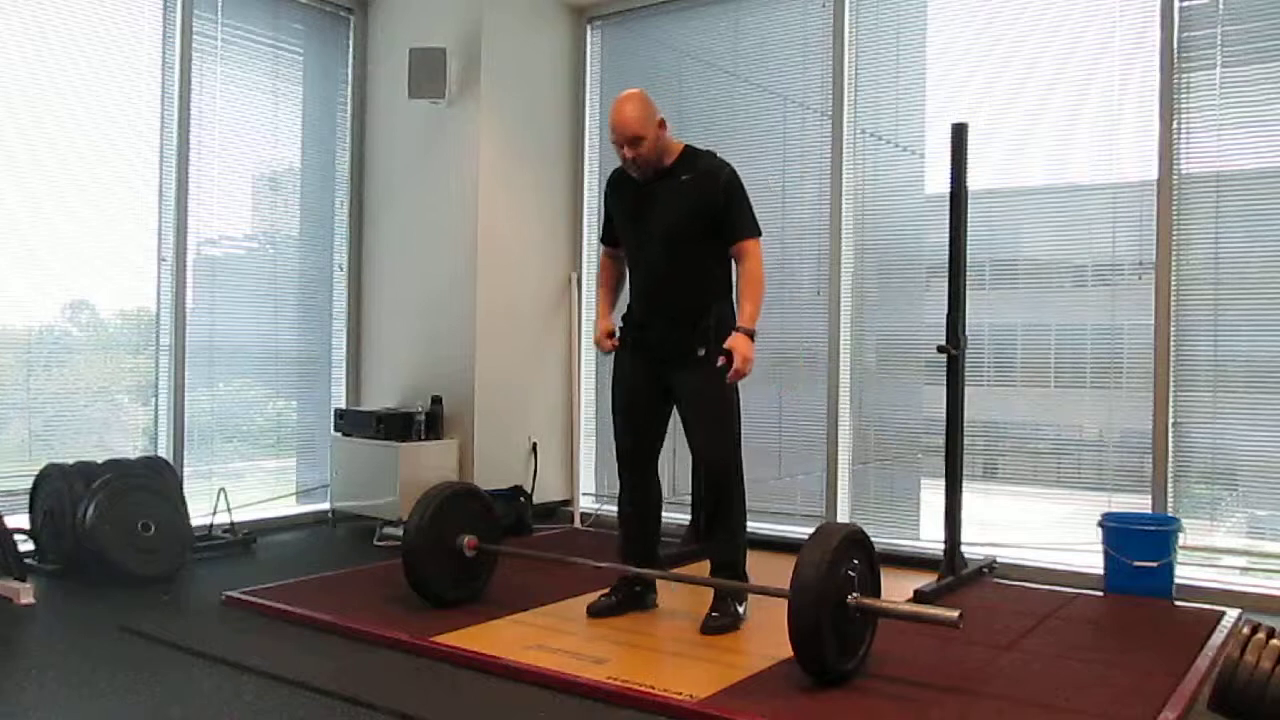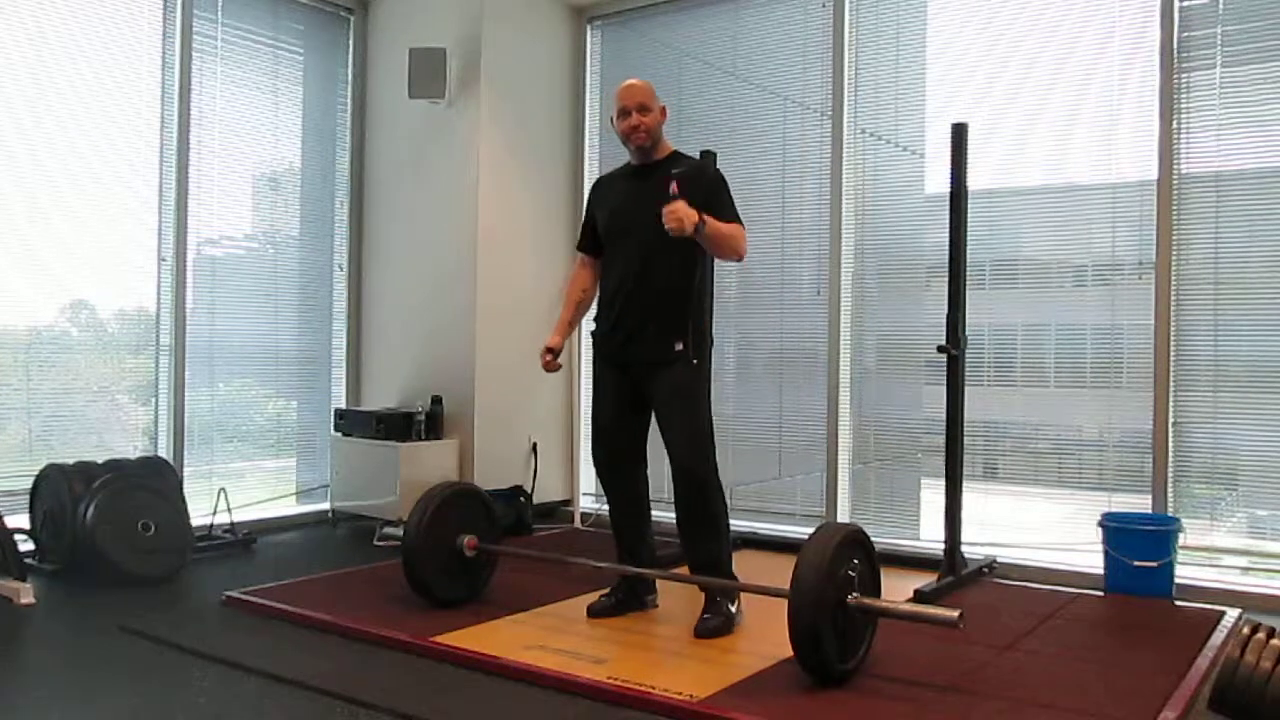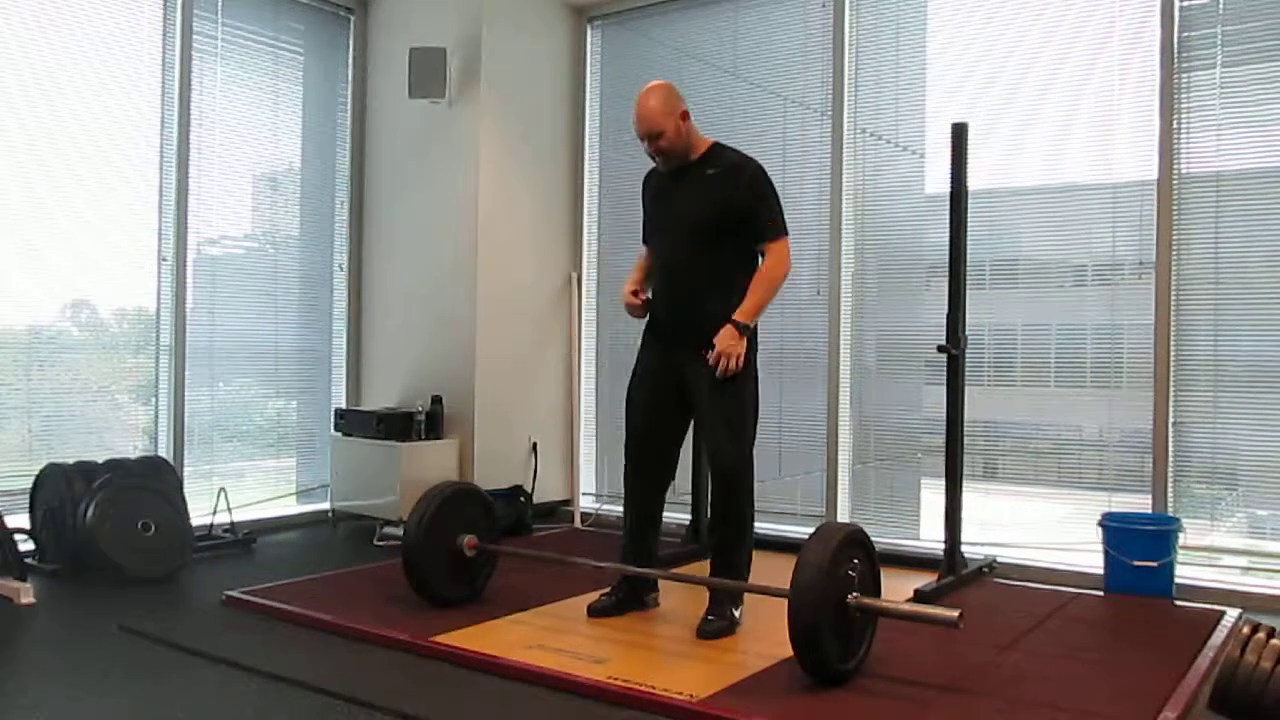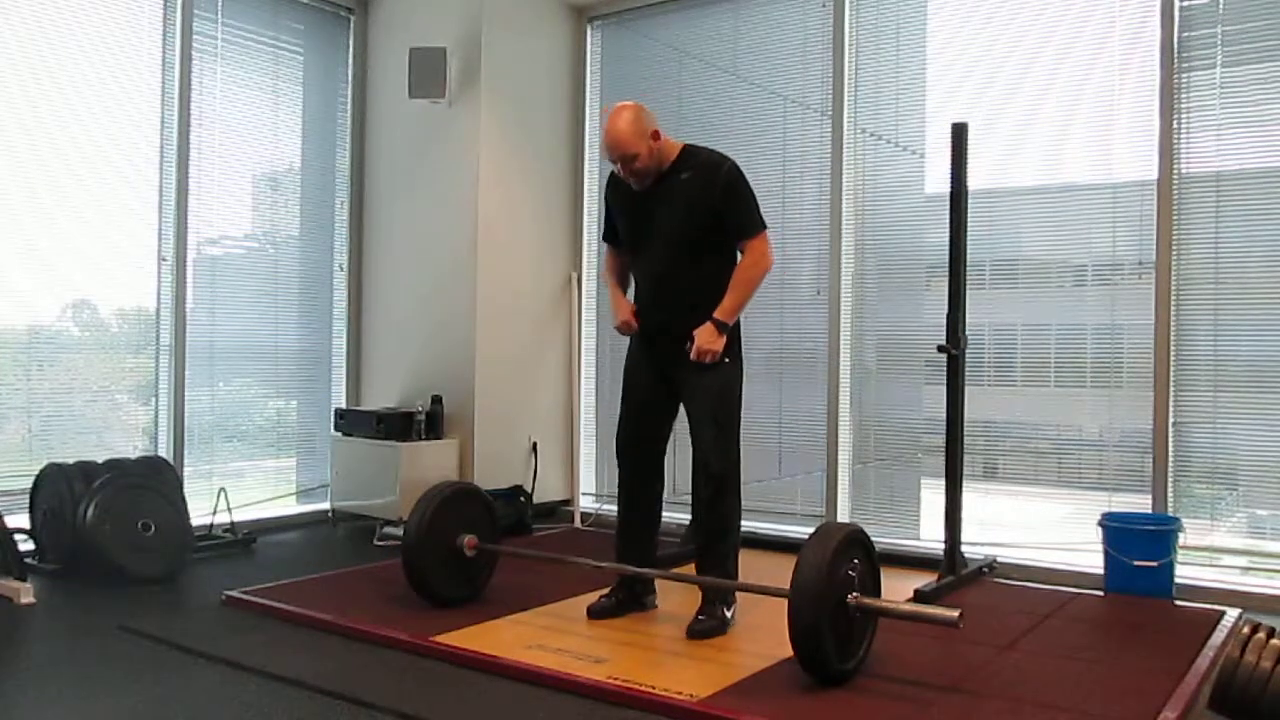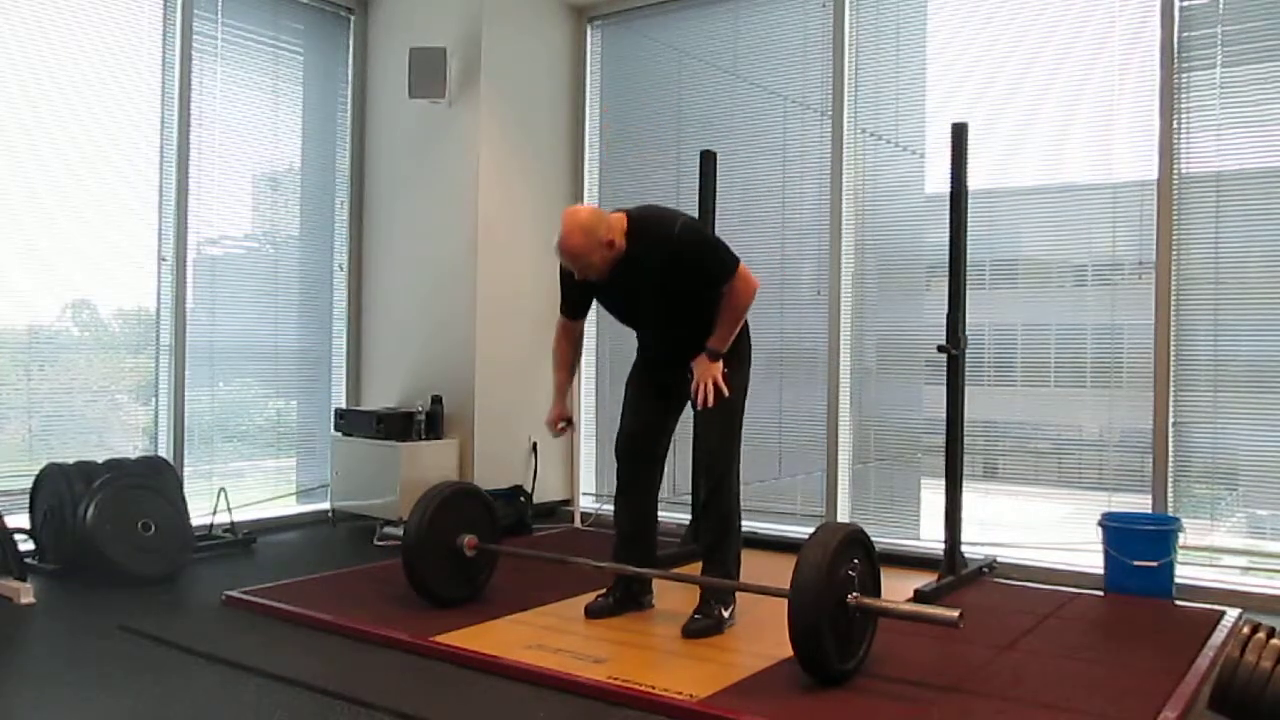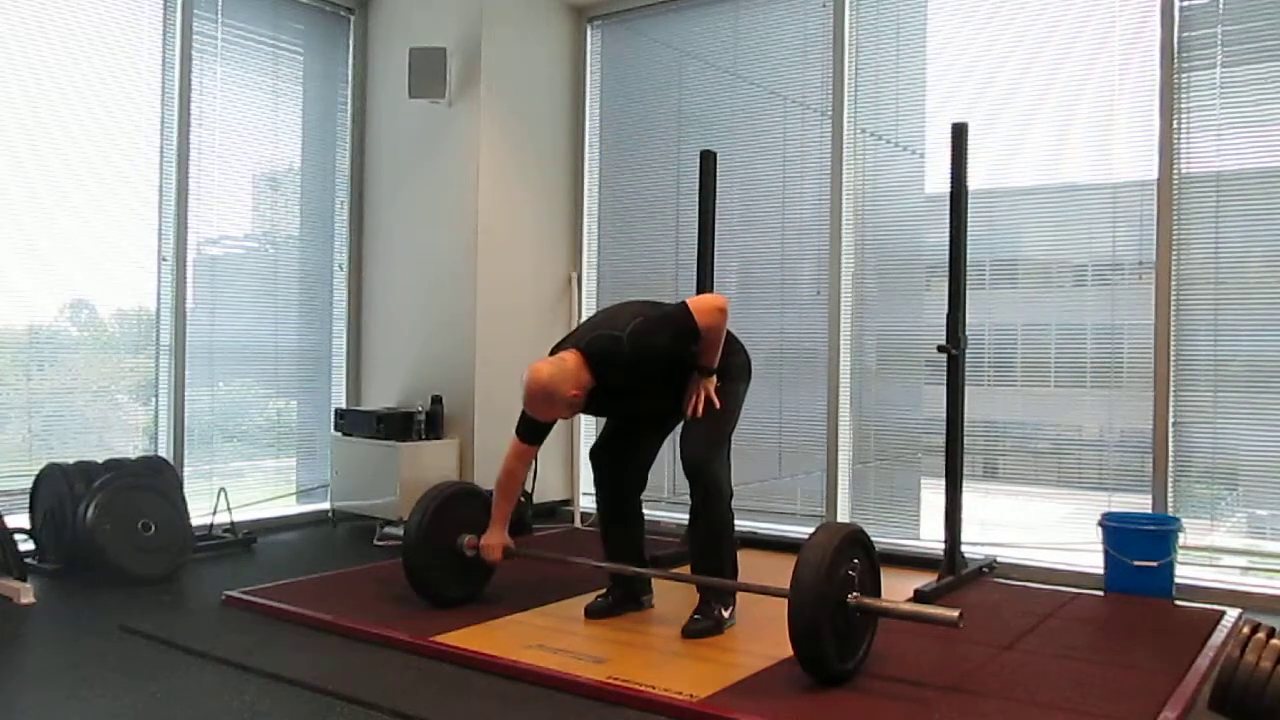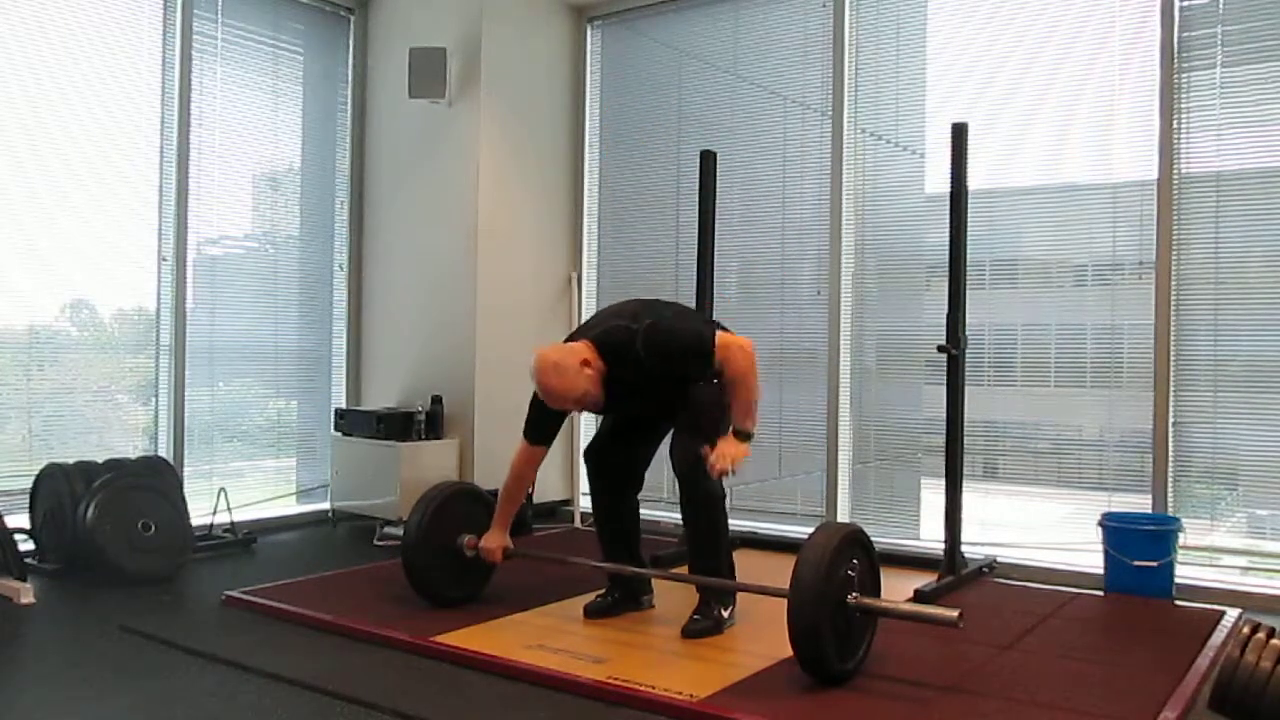
dt=0.7s
person 1, frame 1
left shoulder: (713, 177)
right shoulder: (618, 184)
left elbow: (749, 256)
left wrist: (744, 329)
right wrist: (604, 314)
left hip: (702, 349)
right hip: (639, 347)
left knee: (716, 464)
right knee: (633, 458)
left ankle: (730, 588)
right ankle: (638, 579)
person 1, frame 2
left shoulder: (699, 177)
right shoulder: (605, 188)
left elbow: (736, 244)
right elbow: (587, 267)
left wrist: (696, 222)
right wrist: (560, 332)
left hip: (677, 348)
right hip: (614, 351)
left knee: (693, 465)
right knee: (616, 464)
left ankle: (720, 588)
right ankle: (636, 579)
person 1, frame 3
left shoulder: (740, 174)
right shoulder: (654, 181)
left elbow: (777, 257)
left wrist: (739, 325)
right wrist: (636, 283)
left hip: (720, 349)
right hip: (660, 346)
left knee: (729, 467)
right knee: (643, 459)
left ankle: (727, 593)
right ankle: (637, 580)
person 1, frame 4
left shoulder: (715, 174)
right shoulder: (619, 186)
left elbow: (758, 253)
left wrist: (719, 323)
right wrist: (618, 298)
left hip: (707, 344)
right hip: (648, 344)
left knee: (714, 466)
right knee: (635, 460)
left ankle: (719, 594)
right ankle: (634, 582)
person 1, frame 5
left shoulder: (672, 235)
right shoulder: (579, 265)
left elbow: (743, 283)
right elbow: (569, 327)
left wrist: (712, 354)
right wrist: (560, 401)
left hip: (717, 352)
right hip: (657, 354)
left knee: (714, 461)
right knee: (634, 452)
left ankle: (719, 596)
right ankle: (633, 583)
person 1, frame 6
left shoulder: (630, 347)
right shoulder: (552, 382)
left elbow: (715, 307)
right elbow: (519, 457)
left wrist: (705, 374)
right wrist: (496, 528)
left hip: (716, 369)
left knee: (701, 461)
right knee: (609, 459)
left ankle: (718, 598)
right ankle: (629, 585)
person 1, frame 7
left shoulder: (644, 343)
right shoulder: (557, 380)
left elbow: (740, 349)
right elbow: (528, 458)
left wrist: (741, 437)
right wrist: (499, 529)
left hip: (708, 374)
left knee: (691, 460)
right knee: (604, 460)
left ankle: (718, 598)
right ankle: (629, 585)
